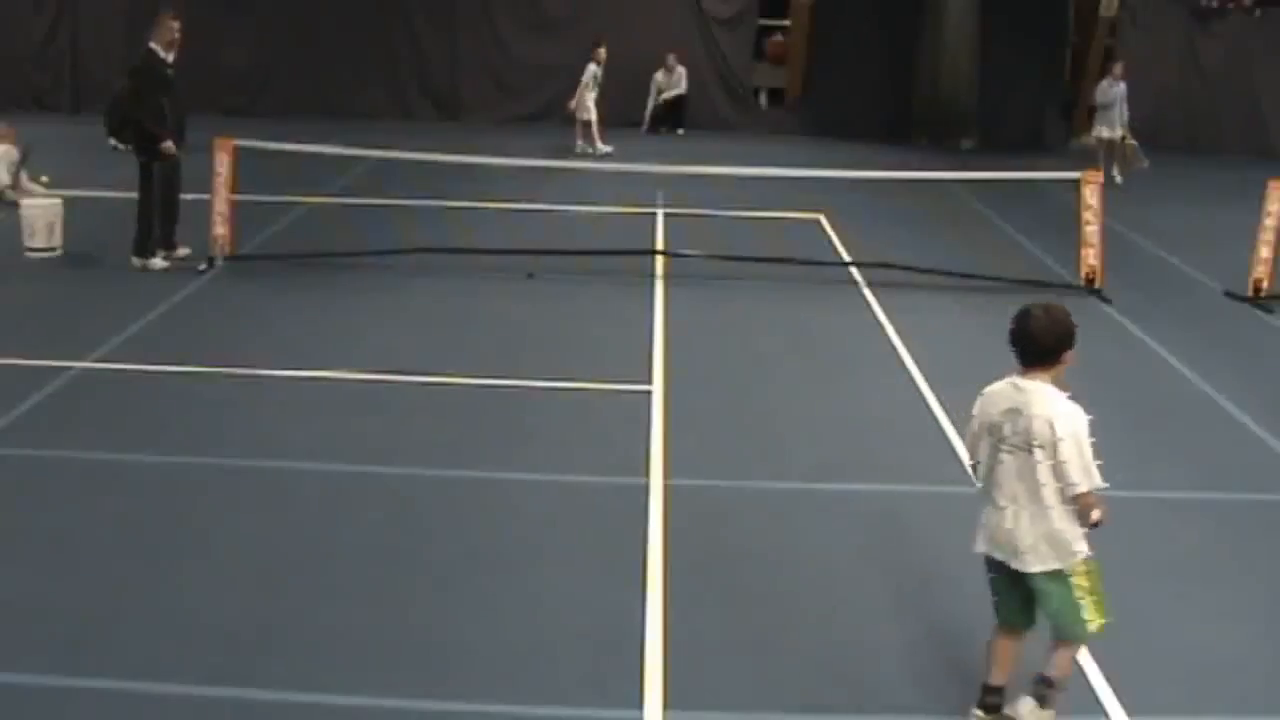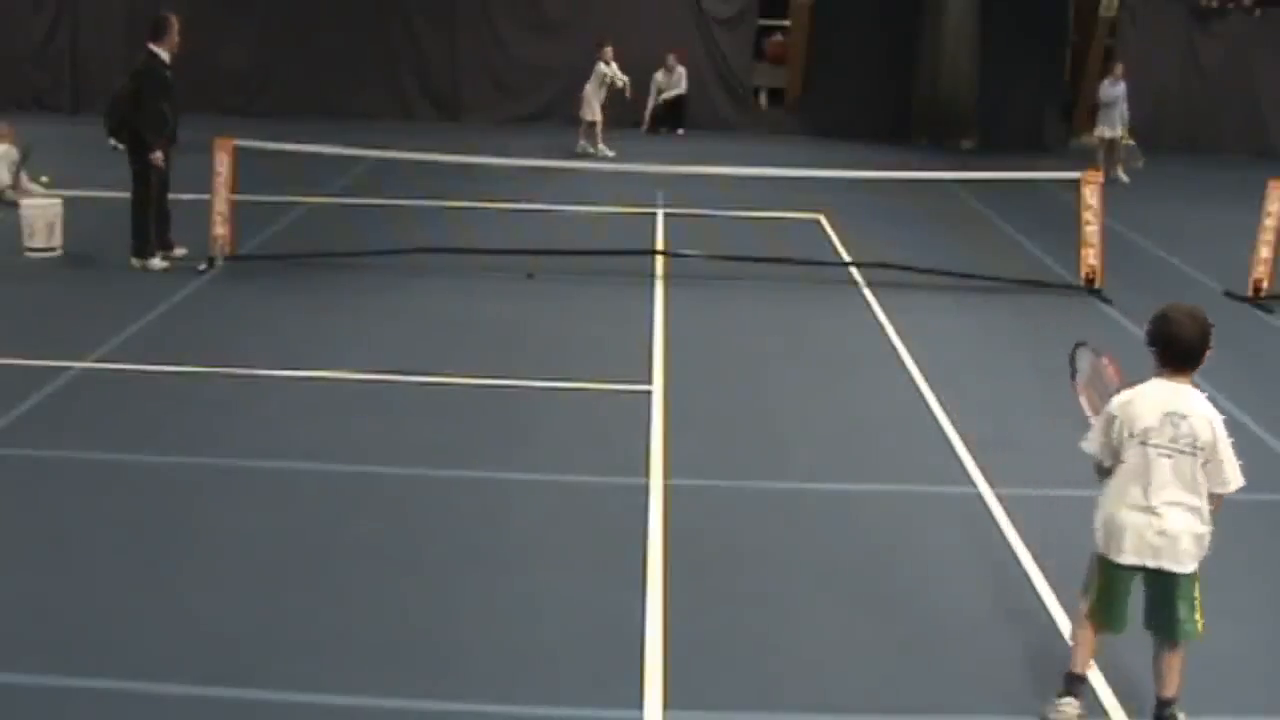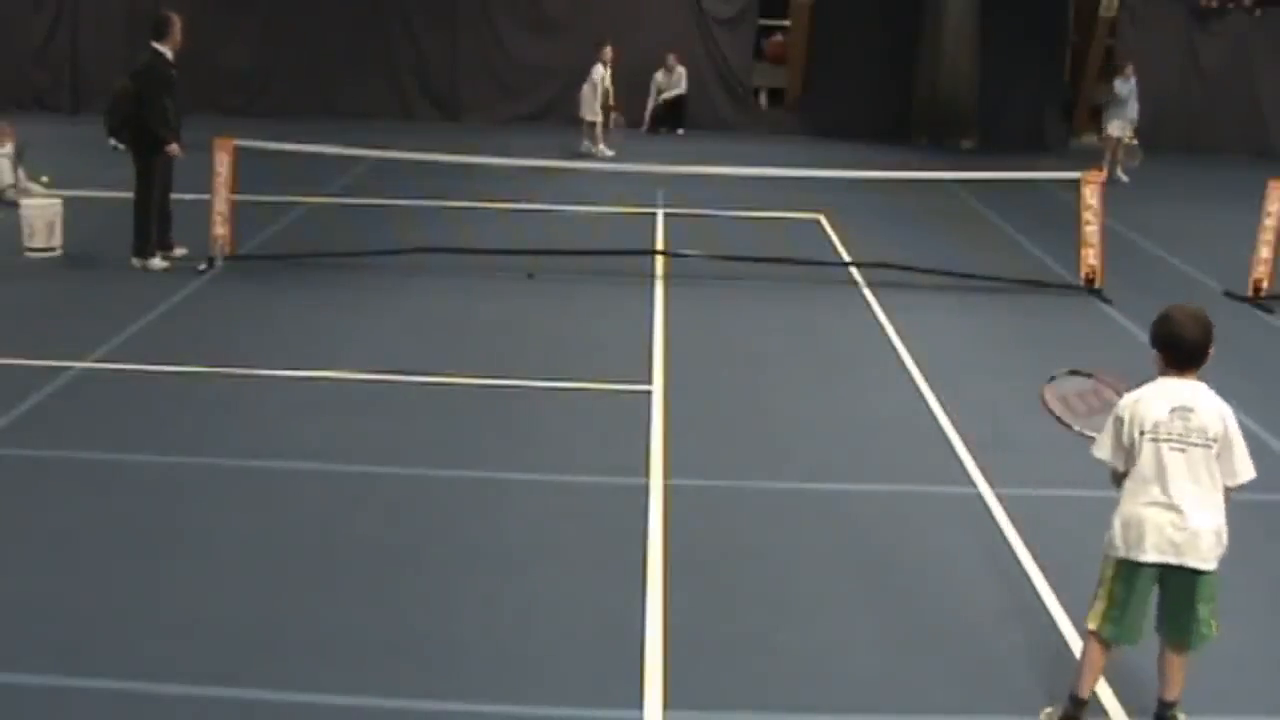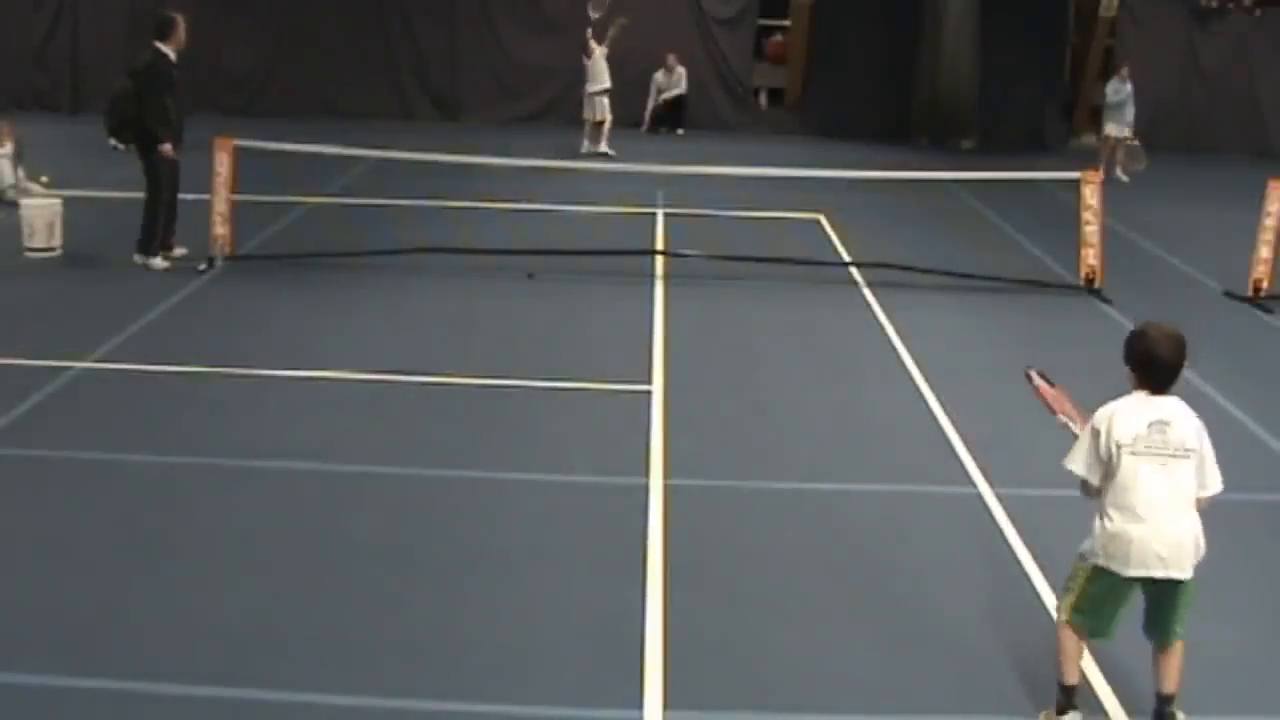
dt=0.5s
person 1, frame 1
left shoulder: (989, 398)
right shoulder: (1065, 415)
left elbow: (977, 466)
right elbow: (1083, 497)
right wrist: (1093, 514)
left hip: (998, 534)
right hip: (1052, 542)
left knee: (1011, 623)
right knee: (1080, 628)
person 1, frame 2
left shoulder: (1125, 403)
right shoulder: (1208, 417)
left elbow: (1103, 467)
right elbow: (1220, 493)
left hip: (1121, 531)
right hip: (1179, 540)
left knee: (1092, 614)
right knee: (1171, 633)
person 1, frame 3
left shoulder: (1133, 403)
right shoulder: (1219, 411)
left elbow: (1118, 475)
right elbow: (1229, 486)
left hip: (1138, 532)
right hip: (1197, 538)
left knee: (1104, 628)
right knee: (1179, 637)
person 1, frame 4
left shoulder: (1109, 417)
right shoulder: (1191, 424)
left elbow: (1089, 488)
right elbow: (1201, 500)
left hip: (1120, 543)
right hip: (1178, 547)
left knee: (1072, 618)
right knee: (1168, 634)
person 2, frame 1
left shoulder: (167, 62)
right shoulder: (146, 65)
right elbow: (142, 108)
right wrist: (161, 138)
left hip: (170, 140)
right hip: (154, 143)
left knee: (170, 195)
right knee: (151, 197)
left ankle: (167, 244)
right ankle: (143, 253)
person 2, frame 2
left shoulder: (159, 64)
right shoulder: (148, 68)
right elbow: (142, 112)
right wrist: (152, 147)
left hip: (160, 143)
right hip: (147, 146)
left knee: (160, 195)
right knee: (146, 197)
left ankle: (163, 244)
right ankle: (142, 253)
person 2, frame 3
left shoulder: (162, 62)
right shoulder: (151, 65)
right elbow: (150, 109)
left wrist: (171, 138)
right wrist: (167, 140)
left hip: (162, 141)
right hip: (151, 143)
left knee: (162, 195)
right knee: (148, 196)
left ankle: (163, 244)
right ankle: (143, 253)
person 2, frame 4
left shoulder: (165, 61)
right shoulder: (153, 64)
right elbow: (149, 106)
right wrist: (161, 139)
left hip: (168, 139)
right hip: (156, 142)
left knee: (169, 193)
right knee: (158, 194)
left ankle: (164, 244)
right ankle: (146, 250)
